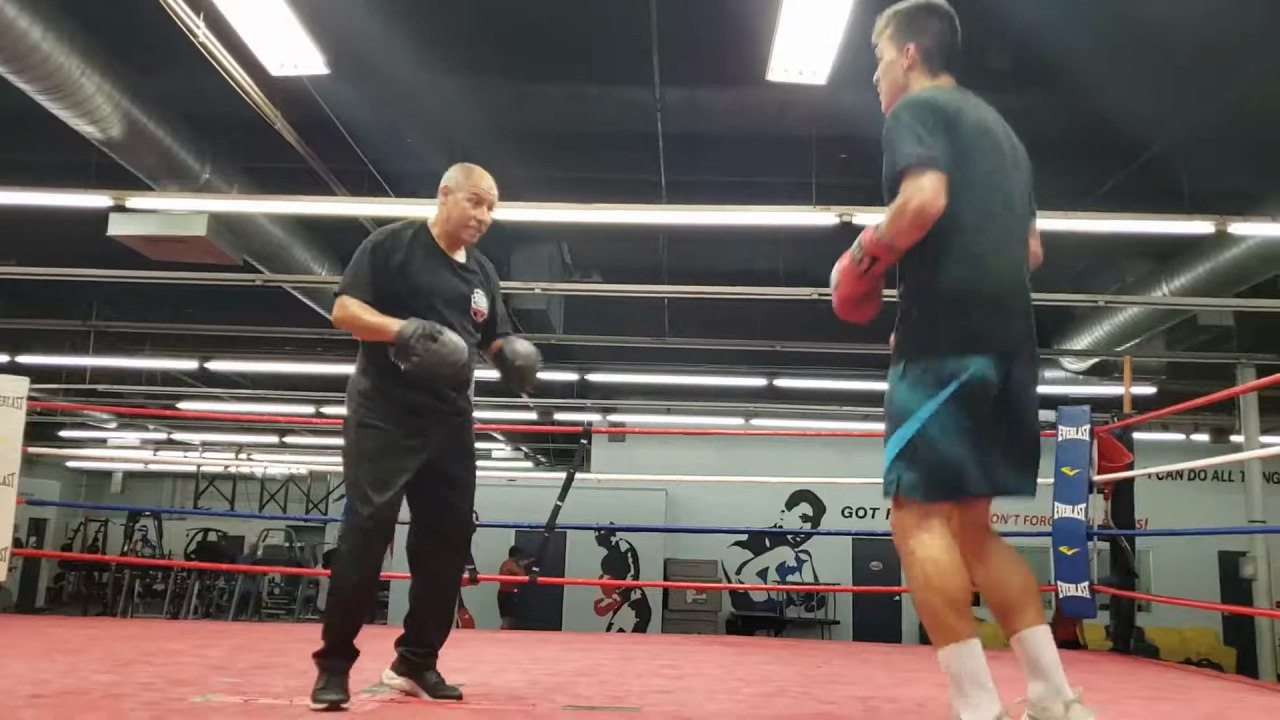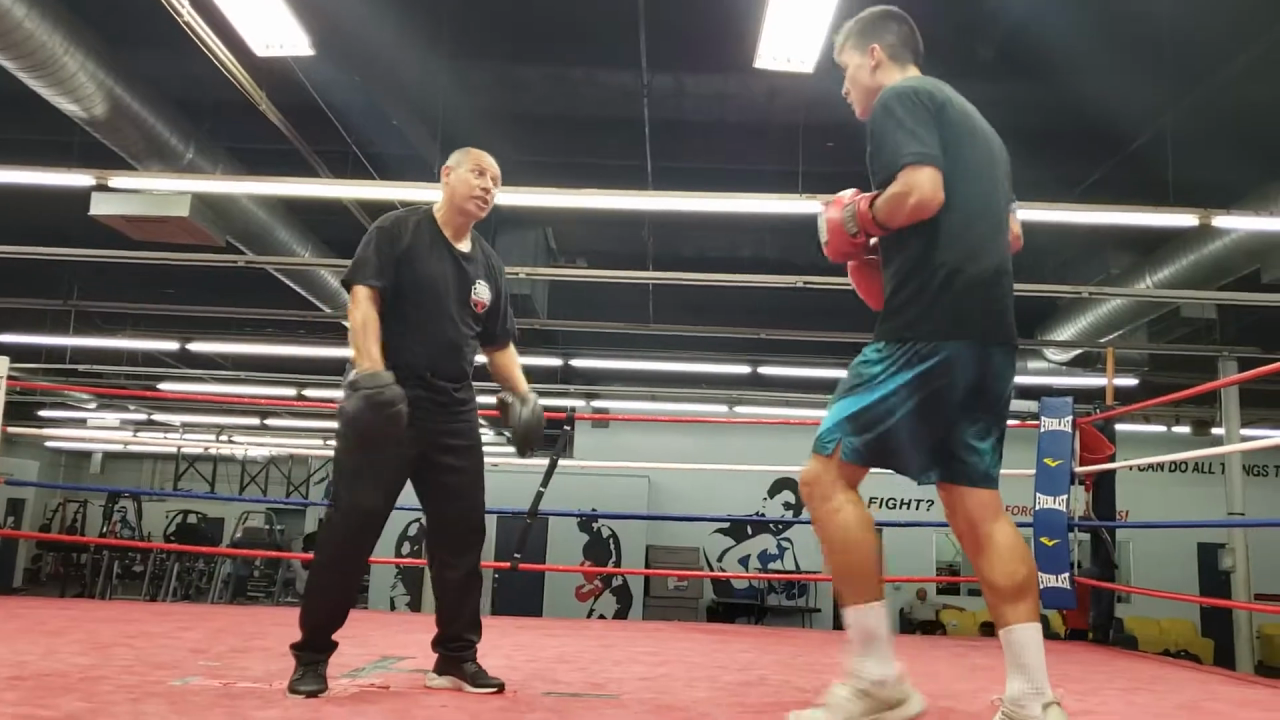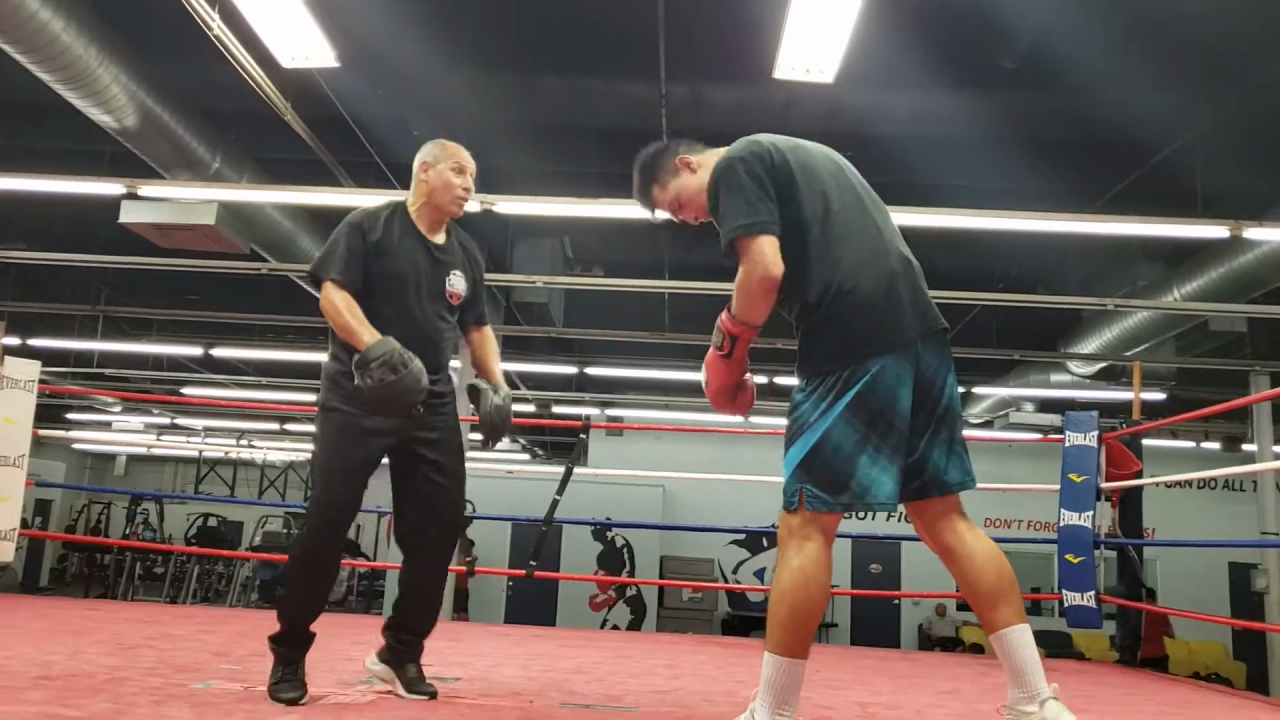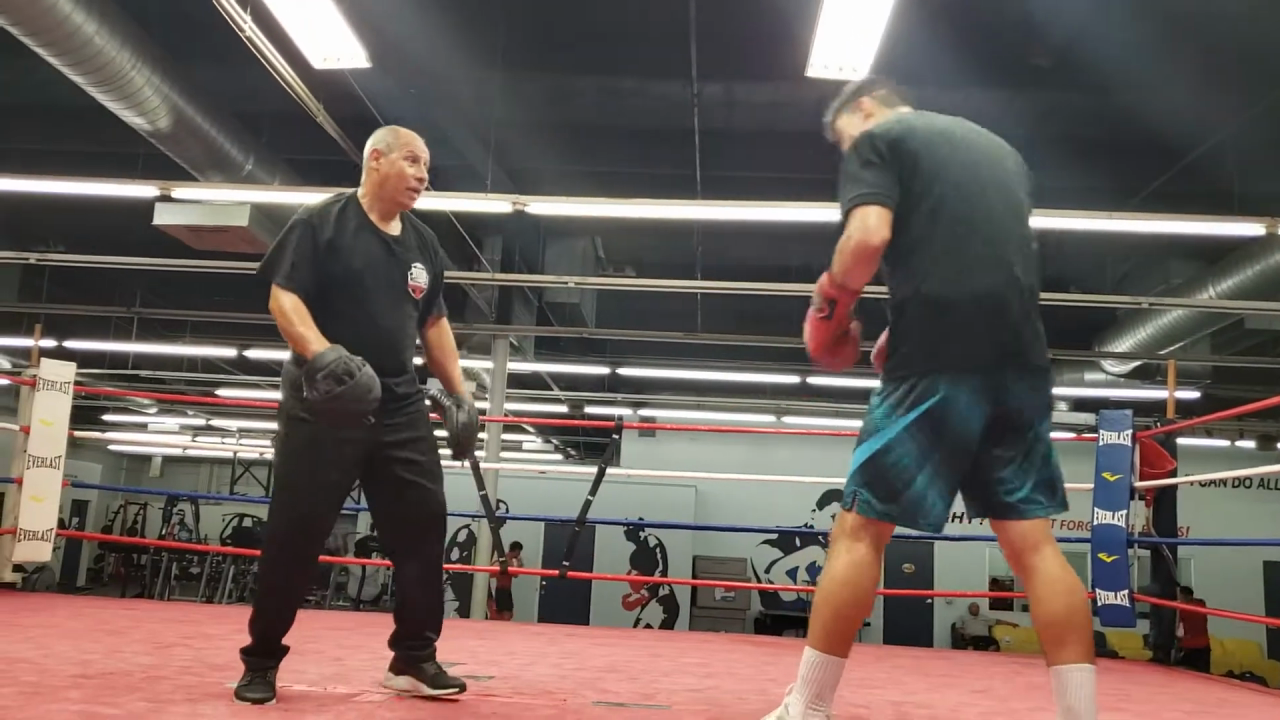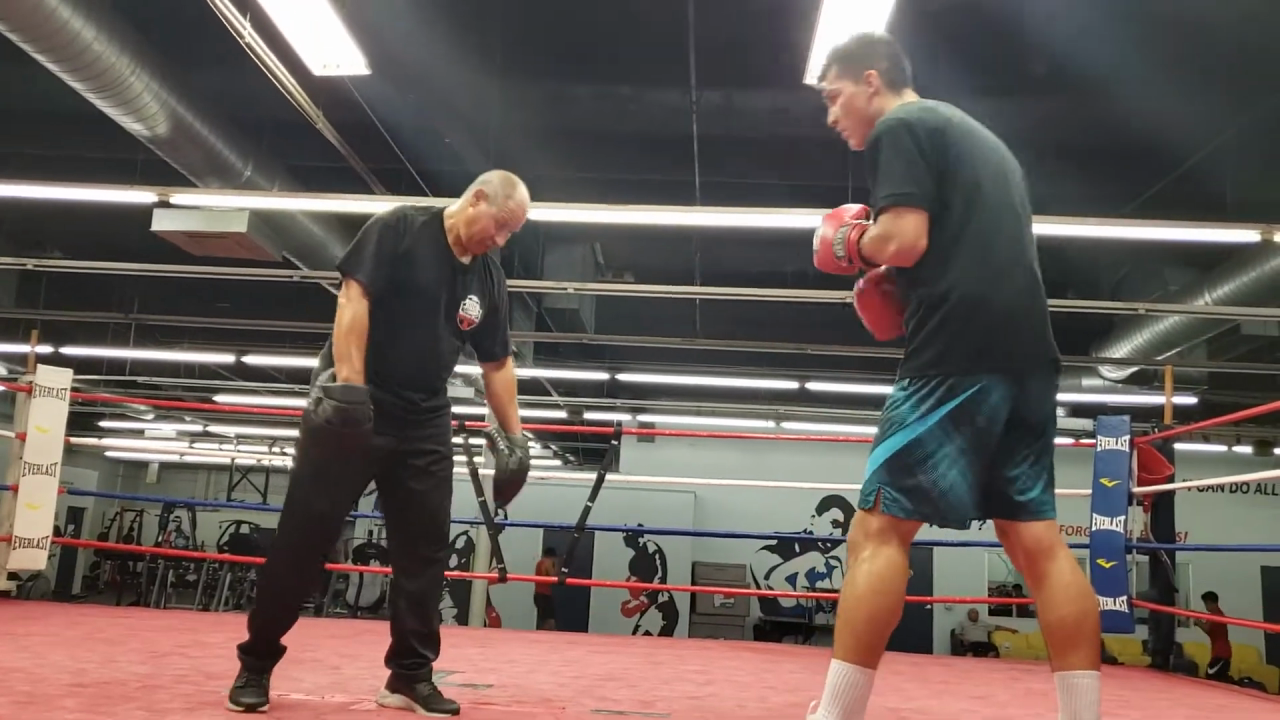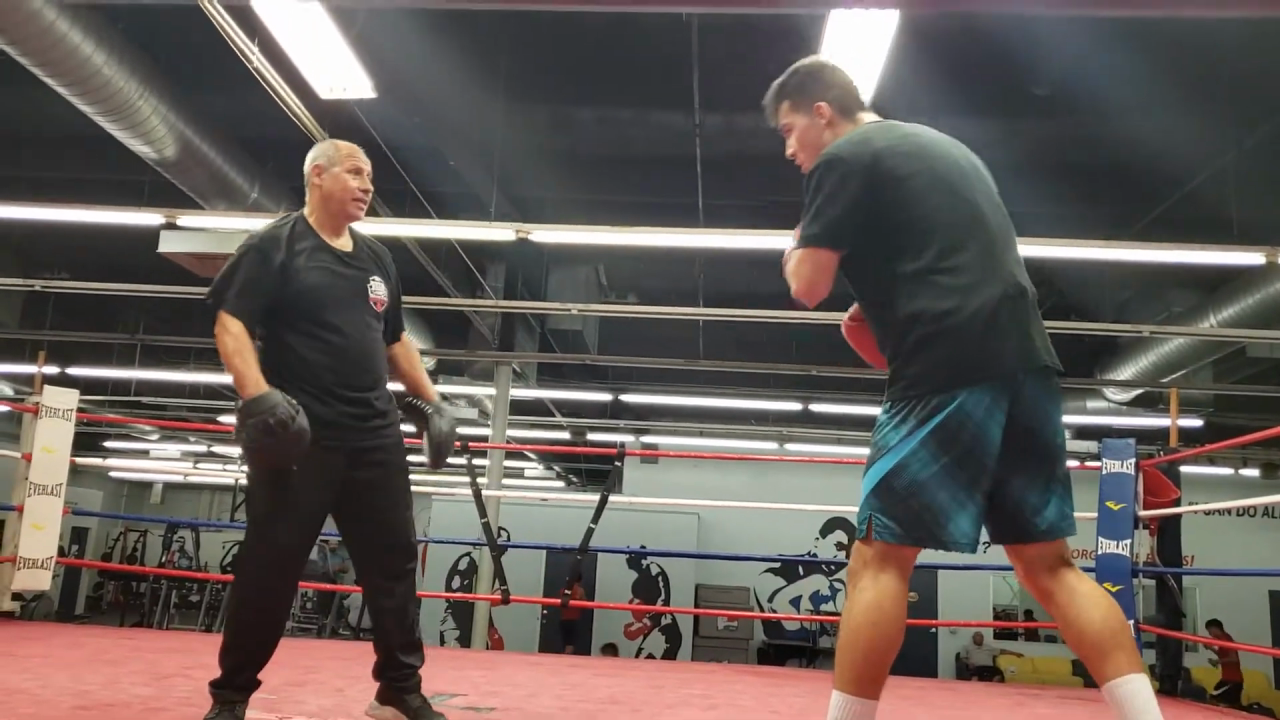
dt=0.7s
person 1, frame 1
left shoulder: (913, 111)
right shoulder: (997, 129)
left elbow: (925, 198)
right elbow: (1030, 249)
left wrist: (868, 256)
left hip: (942, 342)
right hip: (1006, 342)
left knee: (918, 517)
right knee: (970, 527)
person 1, frame 2
left shoulder: (902, 100)
right shoulder: (972, 121)
left elbow: (921, 192)
right elbow: (1009, 235)
left wrist: (858, 223)
left hip: (927, 330)
right hip: (988, 330)
left knee: (828, 475)
right knee: (973, 505)
person 1, frame 3
left shoulder: (737, 167)
right shoulder: (808, 154)
left elbow: (765, 269)
left wrist: (728, 345)
left hip: (855, 349)
right hip: (919, 335)
left knee: (805, 526)
right knee: (944, 518)
person 1, frame 4
left shoulder: (874, 140)
right shoulder: (999, 150)
left elbow: (870, 236)
left wrist: (828, 302)
left hip: (934, 361)
right hip: (1018, 359)
left knee: (859, 530)
right knee: (1034, 543)
person 1, frame 5
left shoulder: (900, 126)
right shoulder: (979, 138)
left elbow: (905, 241)
left wrist: (852, 245)
right wrist: (896, 284)
left hip: (958, 357)
right hip: (1025, 357)
left knee: (880, 529)
right knee: (1037, 543)
person 1, frame 6
left shoulder: (844, 161)
right shoulder: (947, 148)
left elbow: (807, 283)
left wrist: (799, 260)
left hip: (946, 375)
right hip: (1025, 365)
left knee: (880, 558)
right knee: (1049, 567)
person 2, frame 1
left shoulder: (482, 273)
right shoulder: (390, 245)
left elbow: (496, 338)
right elbow: (344, 309)
left wrist: (515, 357)
right wrist: (405, 331)
left hip: (448, 424)
right hip: (383, 416)
left knee: (448, 542)
right knee: (369, 525)
left ankle: (416, 661)
right ankle: (334, 661)
person 2, frame 2
left shoulder: (489, 263)
right shoulder: (398, 231)
left elbow: (497, 342)
right elbow: (364, 301)
left wrist: (521, 398)
right wrist: (371, 371)
left hip: (452, 416)
right hip: (386, 405)
left knee: (463, 532)
right knee: (353, 523)
left ankle: (456, 656)
right ankle: (312, 654)
person 2, frame 3
left shoulder: (465, 251)
right shoulder: (369, 226)
left elbow: (476, 325)
right elbow: (332, 293)
left wrist: (495, 385)
right wrist: (376, 345)
left hip: (432, 404)
right hip: (359, 397)
left knee: (438, 527)
right knee: (329, 517)
left ankle: (399, 652)
right ankle: (290, 652)
person 2, frame 4
left shoulder: (423, 243)
right shoulder: (321, 221)
left elbow: (433, 321)
right elbow: (282, 296)
left wrist: (456, 389)
right wrist: (323, 354)
left hip: (398, 407)
right hip: (323, 404)
left knee: (422, 527)
right knee: (295, 531)
left ankle: (414, 657)
right ankle: (261, 661)
person 2, frame 5
left shoulder: (489, 277)
right shoulder: (398, 230)
left elbow: (497, 361)
right elbow: (355, 299)
left wrist: (512, 437)
right wrist: (347, 384)
left hip: (424, 424)
right hip: (356, 410)
left knee: (425, 546)
right knee: (305, 534)
left ankle: (410, 675)
right ankle: (256, 662)
person 2, frame 6
left shoulder: (378, 258)
right shoulder: (274, 247)
left elbow: (394, 339)
right elbow: (229, 323)
left wrist: (428, 404)
right wrist: (258, 395)
left hip: (374, 434)
right hip: (295, 433)
left knee: (393, 560)
right knee: (270, 566)
